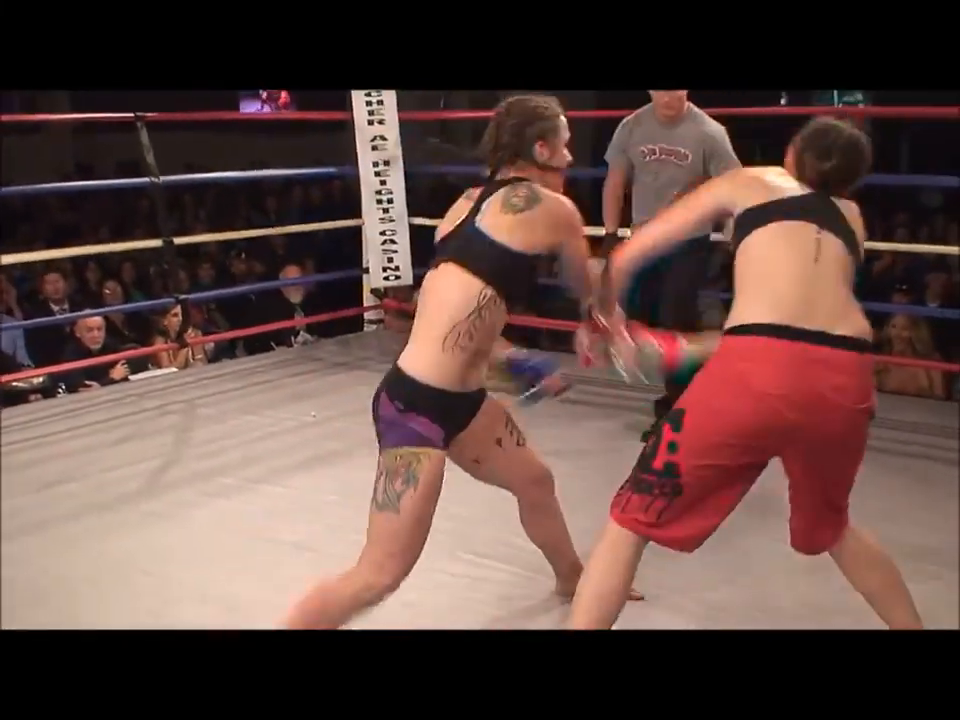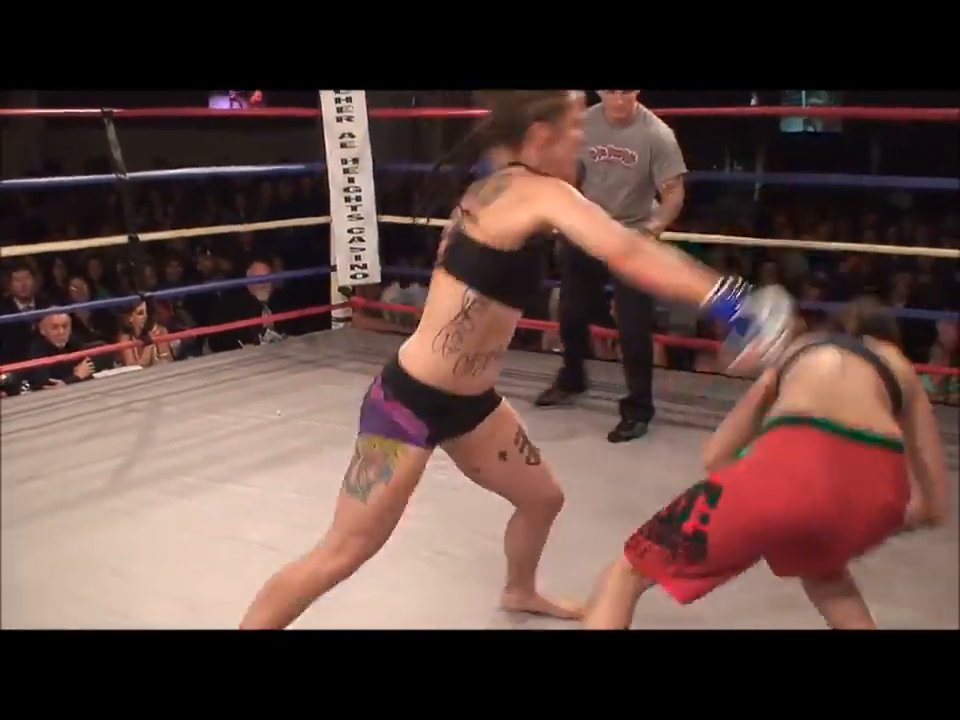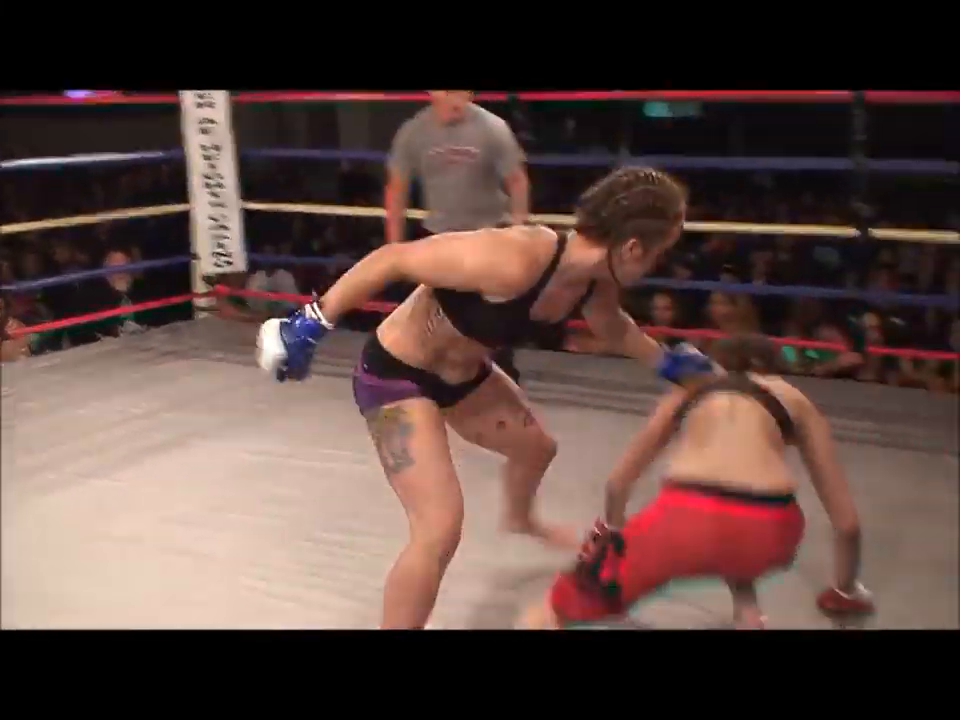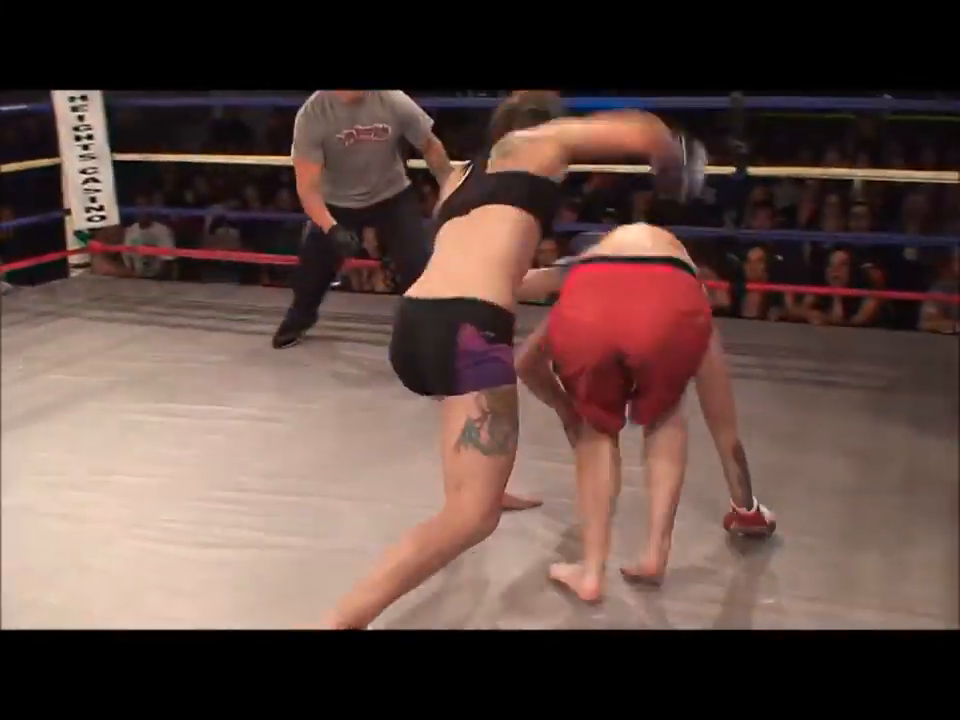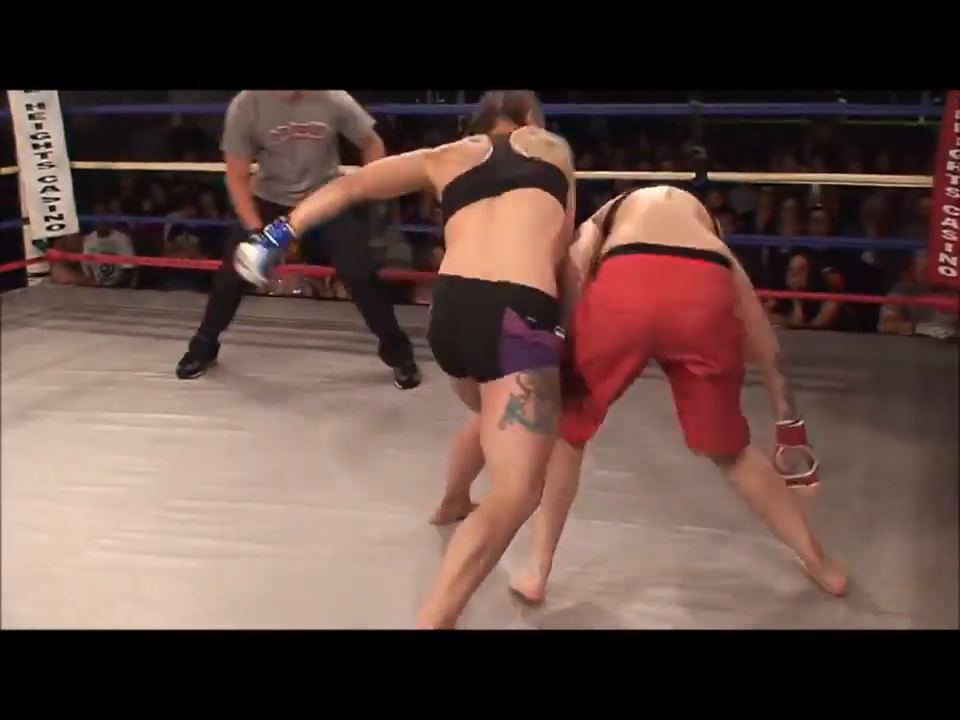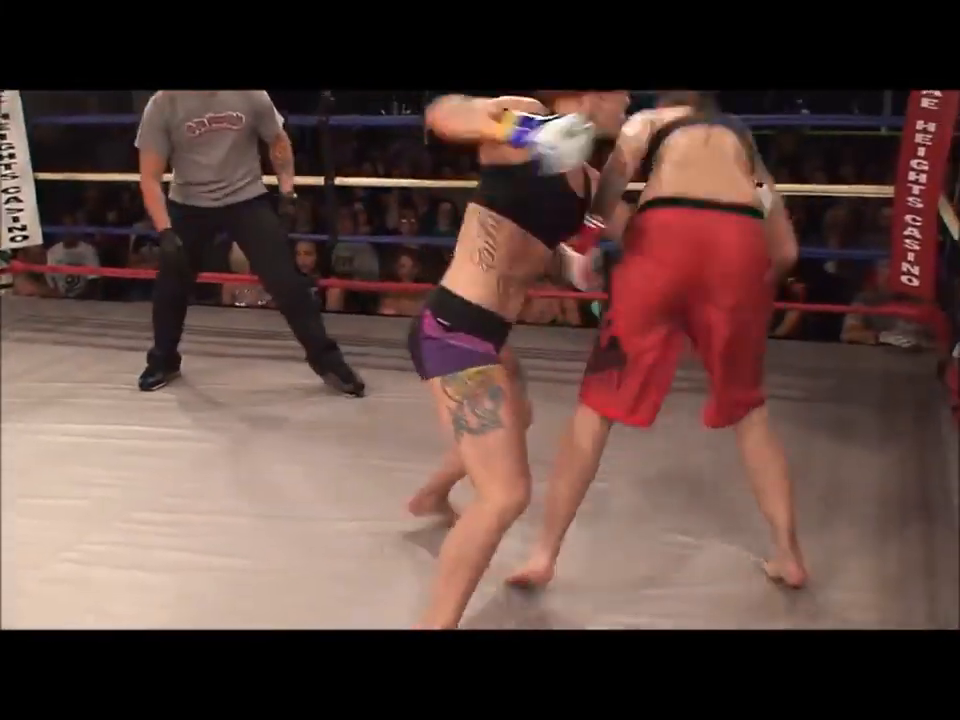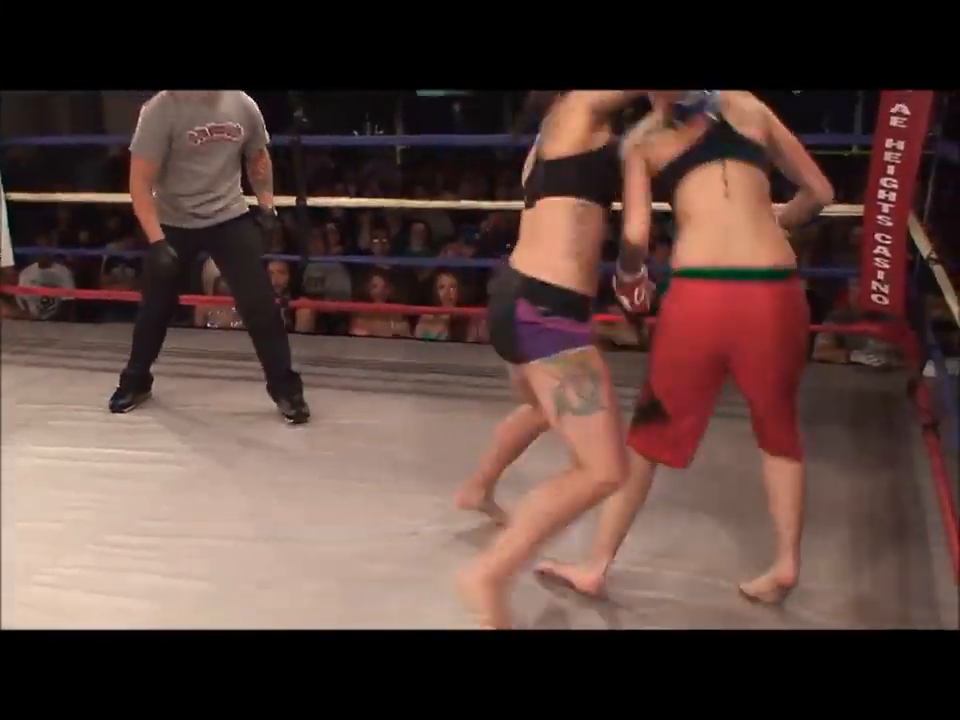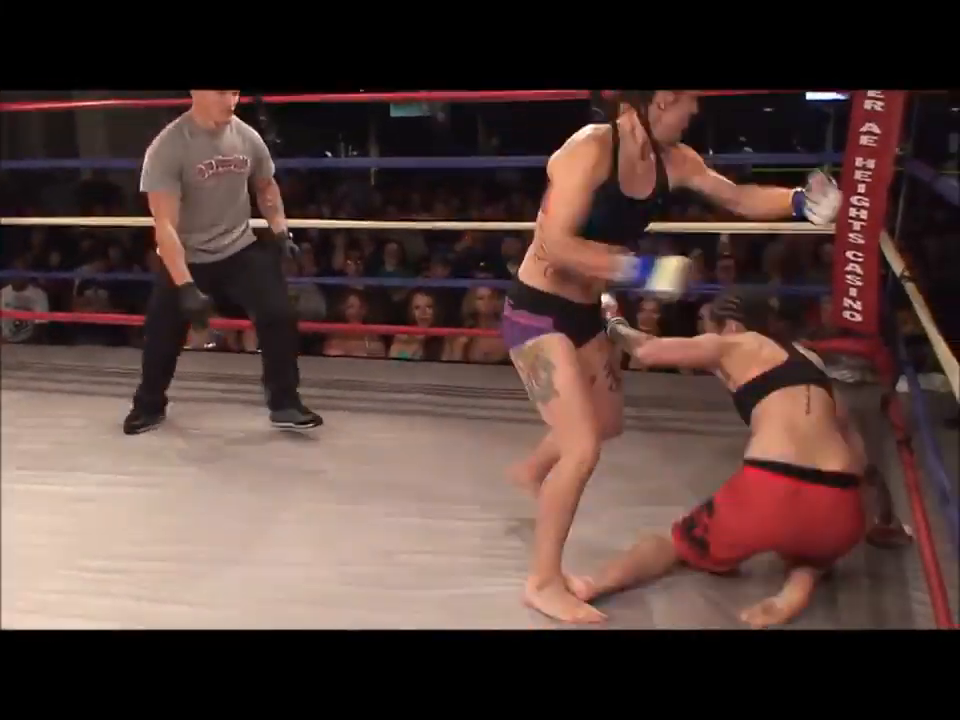
dt=0.3s
person 1, frame 1
left shoulder: (473, 201)
right shoulder: (551, 206)
right elbow: (589, 290)
left wrist: (518, 358)
left hip: (456, 397)
right hip: (417, 404)
left knee: (536, 482)
right knee: (380, 576)
left ankle: (570, 578)
right ankle: (284, 624)
person 1, frame 2
left shoulder: (498, 190)
right shoulder: (531, 190)
right elbow: (627, 252)
right wrist: (727, 301)
left hip: (472, 400)
right hip: (411, 399)
left knee: (543, 500)
right knee: (339, 558)
left ankle: (520, 591)
person 1, frame 3
left shoulder: (597, 275)
right shoulder: (513, 259)
left elbow: (615, 327)
right elbow: (390, 259)
left wrist: (671, 362)
right wrist: (313, 321)
left hip: (461, 373)
right hip: (398, 378)
left knee: (538, 447)
right knee: (440, 532)
left ankle: (519, 519)
person 1, frame 4
left shoulder: (461, 175)
right shoulder: (541, 144)
right elbow: (641, 132)
right wrist: (677, 157)
left hip: (417, 325)
right hip: (467, 331)
right knee: (473, 518)
left ankle: (488, 490)
right ankle: (340, 621)
person 1, frame 5
left shoulder: (449, 157)
right shoulder: (553, 147)
left elbow: (354, 184)
right elbow: (559, 251)
left wrist: (279, 233)
left hip: (457, 313)
right hip: (520, 315)
left knee: (496, 415)
right knee: (517, 497)
left ankle: (453, 509)
right ankle: (430, 626)
person 1, frame 6
left shoulder: (583, 180)
right shoulder: (520, 116)
right elbow: (441, 113)
right wrist: (525, 133)
left hip: (480, 325)
right hip: (454, 325)
left knee: (511, 421)
right knee: (506, 494)
left ankle: (430, 496)
right ankle: (434, 623)
person 1, frame 7
left shoulder: (542, 145)
right shoulder: (582, 110)
left wrist: (628, 262)
left hip: (512, 297)
right hip: (545, 312)
left knee: (533, 414)
right knee: (604, 470)
left ankle: (480, 495)
right ankle: (490, 572)
person 1, frame 8
left shoulder: (670, 157)
right shoulder: (590, 148)
left elbow: (740, 198)
right elbow: (557, 245)
left wrist: (801, 202)
right wrist: (639, 269)
left hip: (581, 312)
right hip: (534, 312)
left knee: (607, 424)
right knee: (581, 450)
left ankle: (530, 470)
right ankle: (544, 582)
person 2, frame 1
left shoulder: (747, 181)
right shoulder: (852, 221)
left elbow: (626, 257)
left wrist: (608, 311)
left hip: (759, 370)
right hip: (846, 378)
left knee: (628, 524)
right knee: (830, 527)
person 2, frame 2
left shoulder: (800, 349)
right shoulder: (900, 368)
left elbow: (715, 456)
right elbow: (934, 507)
left hip: (792, 467)
right hip: (878, 482)
left knee: (624, 576)
right knee: (813, 560)
person 2, frame 3
left shoulder: (689, 394)
right shoulder: (795, 402)
left elbow: (620, 480)
right elbow: (846, 518)
left wrist: (608, 528)
right wrist: (847, 589)
left hip: (681, 521)
right hip: (769, 531)
left knee: (556, 608)
person 2, frame 4
left shoulder: (585, 285)
left elbow: (526, 363)
right elbow: (724, 422)
left wrist: (569, 410)
right wrist: (745, 506)
left hip: (588, 306)
right hip: (675, 310)
left knee: (600, 427)
right knee: (662, 415)
left ankle: (590, 574)
right ankle: (655, 552)
person 2, frame 5
left shoulder: (608, 216)
right elbow: (767, 348)
right wrist: (789, 427)
left hip: (626, 286)
right hip: (703, 289)
left knee: (570, 424)
right knee: (732, 450)
left ankle: (536, 571)
right ankle: (821, 565)
person 2, frame 6
left shoulder: (644, 122)
right shoulder: (740, 138)
left elbow: (623, 160)
right elbow: (787, 250)
left wrist: (592, 228)
right wrist: (744, 308)
left hip: (665, 236)
right hip: (739, 239)
left knee: (600, 399)
right knee: (745, 404)
left ankle: (542, 555)
right ankle: (789, 557)
person 2, frame 7
left shoulder: (644, 137)
right shoulder: (746, 107)
right elbow: (820, 191)
left hip: (702, 300)
right hip: (775, 294)
left knee: (649, 439)
right knee: (778, 438)
left ankle: (594, 567)
right ankle: (786, 562)
person 2, frame 8
left shoulder: (729, 345)
right shoulder: (805, 356)
left elbow: (645, 351)
right elbow: (855, 444)
left wrist: (612, 321)
left hip: (773, 495)
right hip: (840, 511)
left knee: (683, 539)
left ankle: (591, 582)
right ankle: (801, 581)
person 3, frame 1
left shoulder: (709, 133)
right shoulder: (631, 127)
right elbow: (615, 182)
right wrist: (610, 235)
left hip: (688, 242)
left knee: (676, 324)
right knee: (640, 321)
left ankle: (674, 405)
right ankle: (678, 384)
person 3, frame 2
left shoulder: (656, 134)
right shoulder: (582, 126)
left elbow: (674, 191)
left wrist: (654, 228)
left knee: (633, 328)
right knee: (571, 316)
left ankle: (638, 408)
right ankle: (570, 381)
person 3, frame 3
left shoulder: (491, 129)
right shoulder: (412, 133)
left elbow: (517, 182)
right elbow: (396, 191)
left wrist: (518, 227)
right wrist: (396, 246)
right hip: (437, 235)
person 3, frame 4
left shoulder: (394, 102)
right shoulder: (312, 114)
left elbow: (431, 147)
right elbow: (308, 186)
right wrist: (333, 231)
left hip: (392, 198)
right hip: (337, 203)
left knee: (417, 268)
right knee: (310, 269)
right ankle: (300, 319)
person 3, frame 5
left shoulder: (331, 100)
right shoulder: (245, 107)
left elbow: (371, 144)
right elbow: (237, 177)
right wrist: (256, 231)
right hip: (269, 199)
left knee: (361, 275)
right knee: (232, 275)
left ankle: (397, 353)
right ankle: (203, 348)
person 3, frame 6
left shoulder: (250, 96)
right shoulder: (162, 105)
left elbow: (279, 142)
right elbow: (150, 176)
left wrist: (287, 193)
right wrist: (165, 231)
left hip: (247, 200)
right hip: (189, 206)
left knee: (286, 281)
right knee: (169, 286)
left ankle: (326, 360)
right ankle: (163, 361)
person 3, frame 7
left shoulder: (244, 106)
right shoulder: (161, 111)
left elbow: (259, 157)
right elbow: (140, 185)
left wrist: (267, 209)
right wrist: (157, 242)
left hip: (232, 220)
right hip: (174, 225)
left knee: (261, 305)
right knee: (155, 308)
left ankle: (285, 389)
right ankle: (134, 383)
person 3, frame 8
left shoulder: (247, 138)
right shoulder: (167, 148)
left elbow: (266, 186)
right elbow: (164, 226)
left wrist: (280, 233)
right wrist: (186, 287)
left hip: (240, 250)
right hip: (185, 257)
left knee: (279, 315)
right knee: (161, 339)
left ankle: (284, 403)
right ankle: (149, 406)
